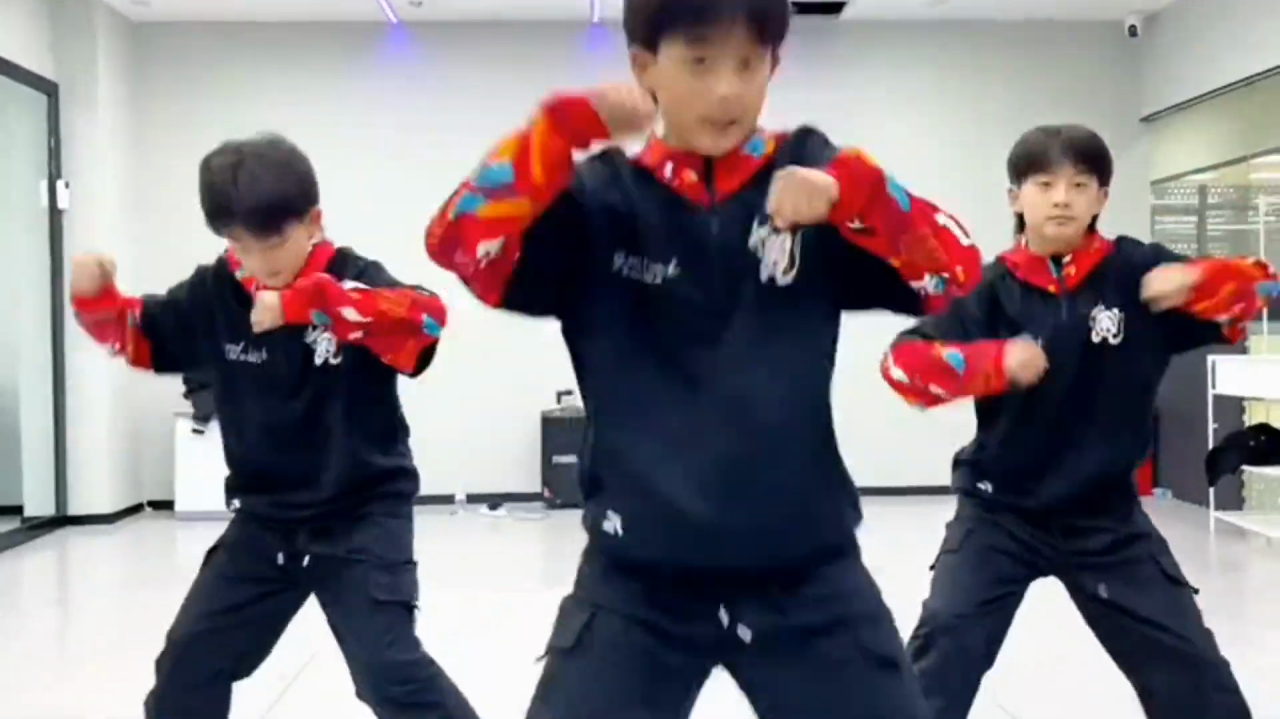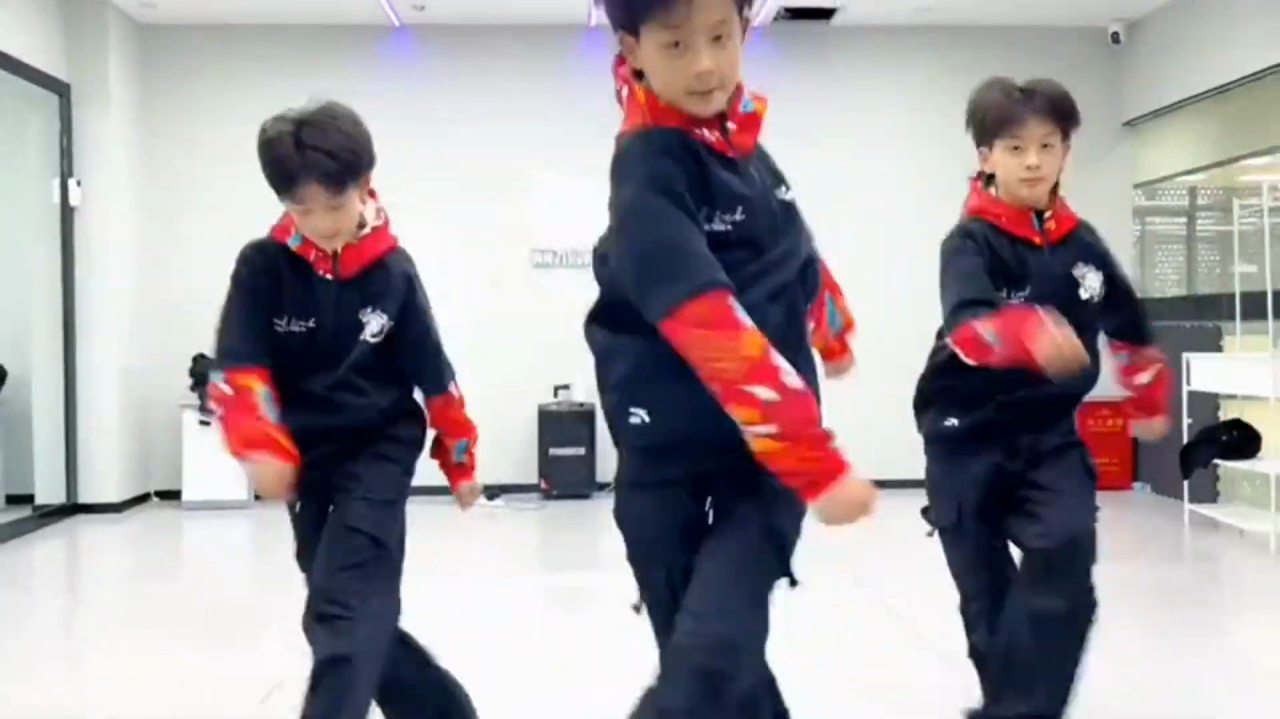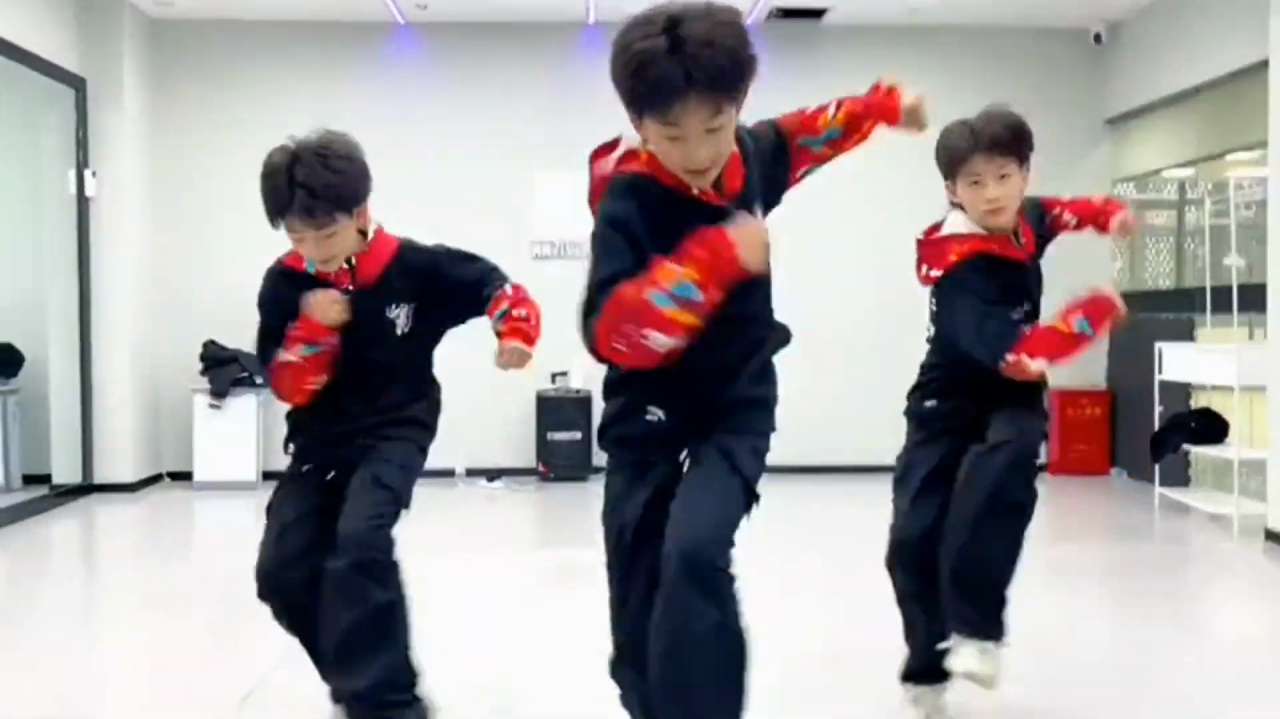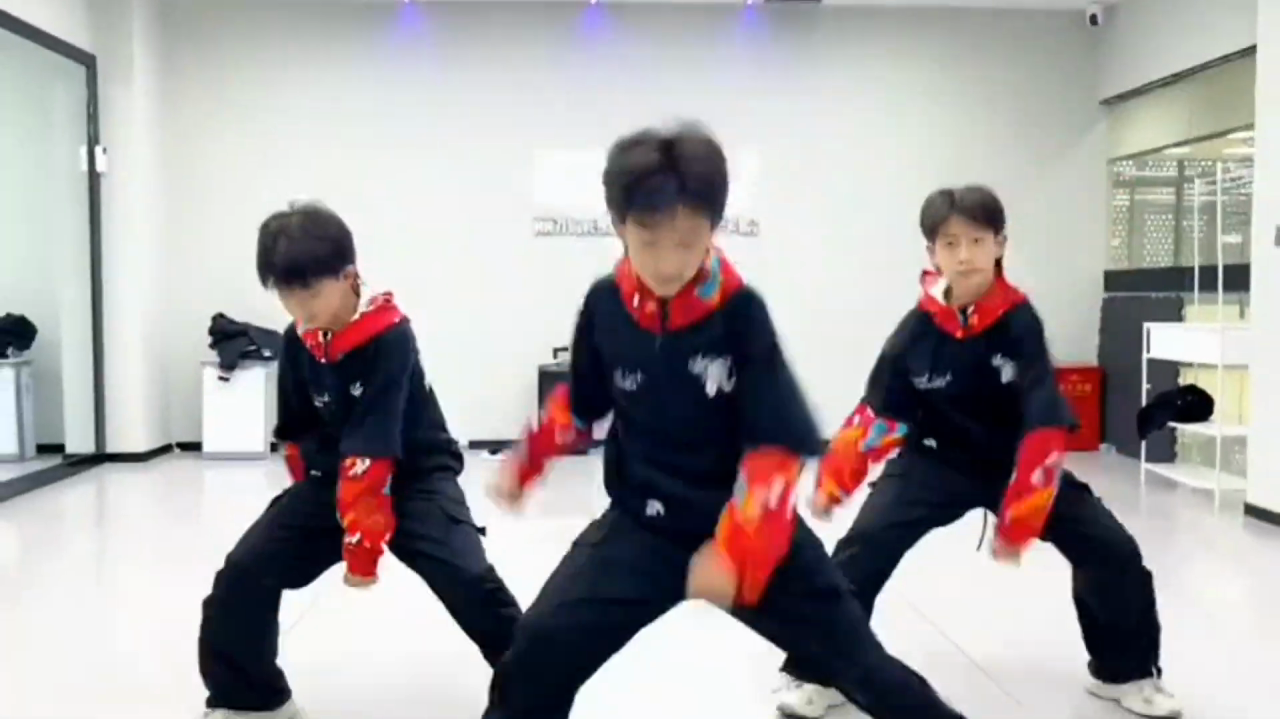
dt=0.2s
person 1, frame 1
left shoulder: (810, 168)
right shoulder: (606, 193)
left elbow: (953, 272)
right elbow: (462, 246)
left wrist: (853, 195)
right wrist: (552, 138)
person 1, frame 2
left shoulder: (736, 134)
right shoulder: (647, 162)
right elbow: (702, 320)
left wrist: (831, 325)
right wrist: (813, 461)
left hip: (766, 457)
right hip: (667, 452)
right knee: (697, 660)
person 1, frame 3
left shoulder: (750, 153)
right shoulder: (629, 194)
left elbow: (803, 134)
right elbow: (617, 336)
left wrist: (881, 107)
right wrist: (717, 257)
left hip: (732, 416)
right hip: (648, 427)
left knee: (693, 559)
right knee: (639, 611)
person 1, frame 4
left shoulder: (738, 314)
right shoulder: (604, 305)
left elbow: (783, 447)
right elbow: (581, 396)
left wrist: (742, 553)
right wrist: (527, 461)
left hip: (749, 523)
right hip: (647, 518)
left knee: (854, 661)
right knee: (545, 646)
person 2, frame 1
left shoulder: (1133, 269)
right shoulder: (988, 287)
left elbow: (1247, 290)
right elbow: (906, 366)
left wrist: (1204, 279)
right wrist: (1001, 363)
left hip: (1103, 507)
right hip: (999, 505)
left knee: (1187, 664)
right knee: (948, 635)
person 2, frame 2
left shoulder: (1080, 240)
right shoulder: (970, 240)
left elbow: (1130, 326)
right elbow: (971, 333)
left wrist: (1151, 402)
right wrist: (1028, 334)
left hip: (1047, 434)
right hip: (964, 432)
left knee: (1065, 556)
right knee: (983, 581)
person 2, frame 3
left shoulder: (1027, 219)
right shoulder: (957, 264)
right elbow: (1018, 357)
left wrist: (1104, 213)
right wrist: (1092, 315)
left hip: (1012, 404)
right hip: (943, 413)
left knee: (1004, 467)
right knee: (912, 542)
left ankle: (977, 627)
person 2, frame 4
left shoulder: (1020, 320)
right shoulder: (919, 326)
left elbow: (1046, 423)
right elbow: (878, 411)
left wrist: (1022, 522)
right wrist: (835, 481)
left hip: (1015, 456)
right hip: (935, 459)
left knee: (1112, 552)
right knee: (866, 545)
left ankle: (1125, 669)
right ankle: (815, 673)
person 3, frame 1
left shoulder: (351, 278)
right shoulder: (217, 291)
left elbow: (422, 322)
right elbow: (139, 337)
left wrist: (309, 300)
right wrist: (96, 292)
left hip: (364, 512)
right hip: (266, 518)
left knee: (389, 666)
right knee: (188, 667)
person 3, frame 2
left shoulder: (392, 271)
right shoulder: (264, 264)
left elbow: (433, 375)
right elbow: (239, 370)
left wrist: (461, 461)
right wrist: (262, 447)
left hip: (377, 459)
right hip: (306, 464)
left knee: (349, 607)
right knee: (351, 609)
person 3, frame 3
left shoulder: (408, 263)
right shoulder: (284, 285)
left elbow: (495, 284)
right elbow: (290, 385)
left wrist: (517, 333)
right wrist: (318, 328)
left hip: (393, 439)
right hip: (320, 444)
left knee: (358, 546)
right knee: (280, 572)
person 3, frame 4
left shoulder: (389, 343)
right shoulder: (298, 344)
left elbow: (374, 451)
left wrist: (364, 550)
right wrist: (306, 489)
left hip: (414, 478)
right hip: (332, 479)
left knee: (469, 579)
right knee: (242, 576)
